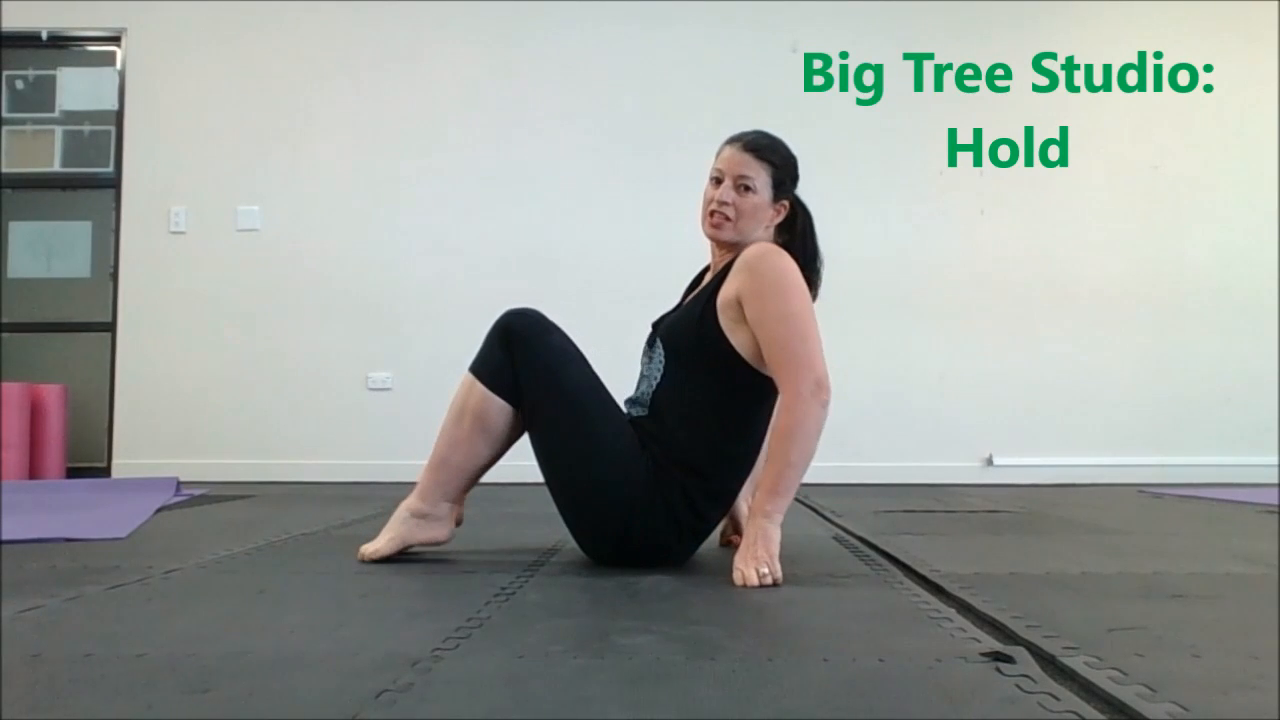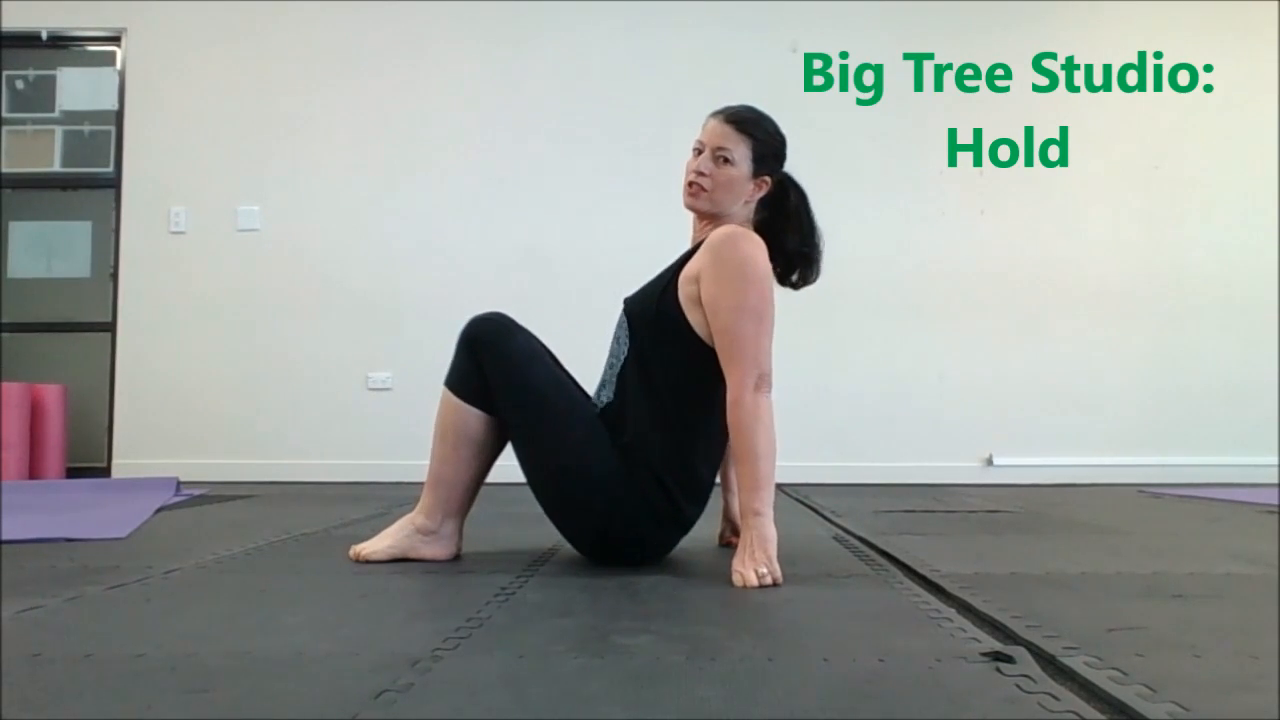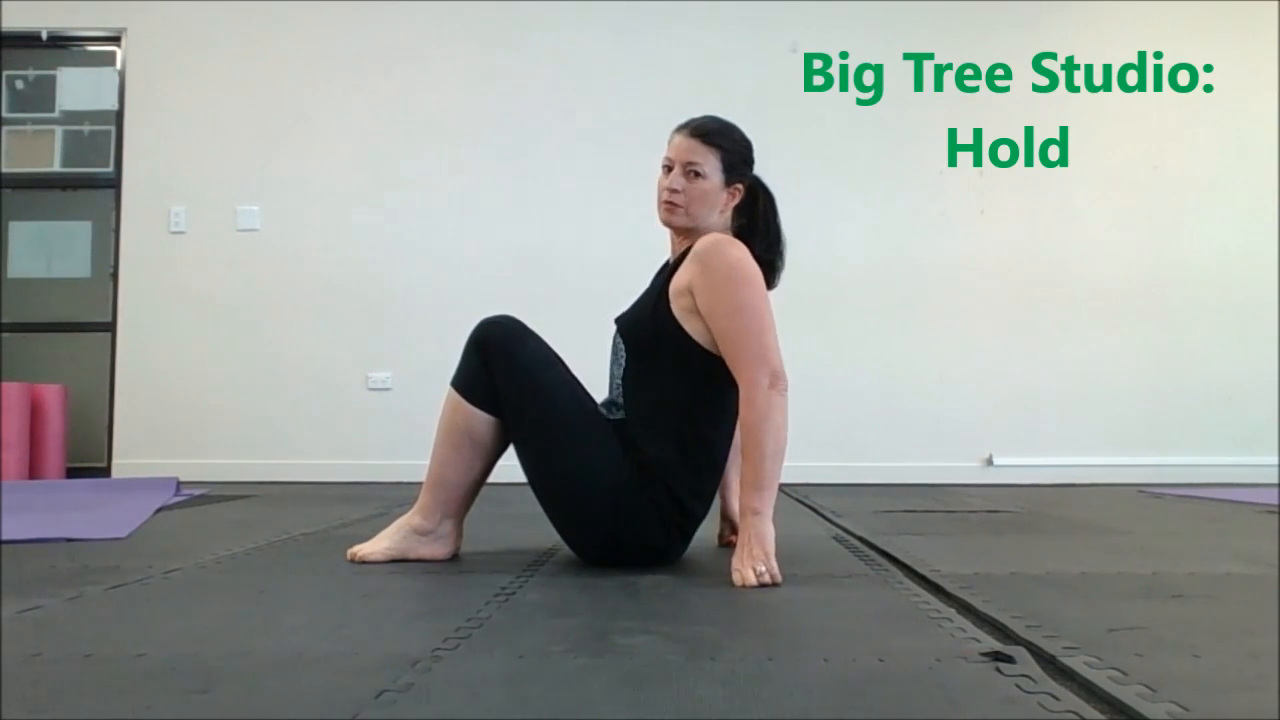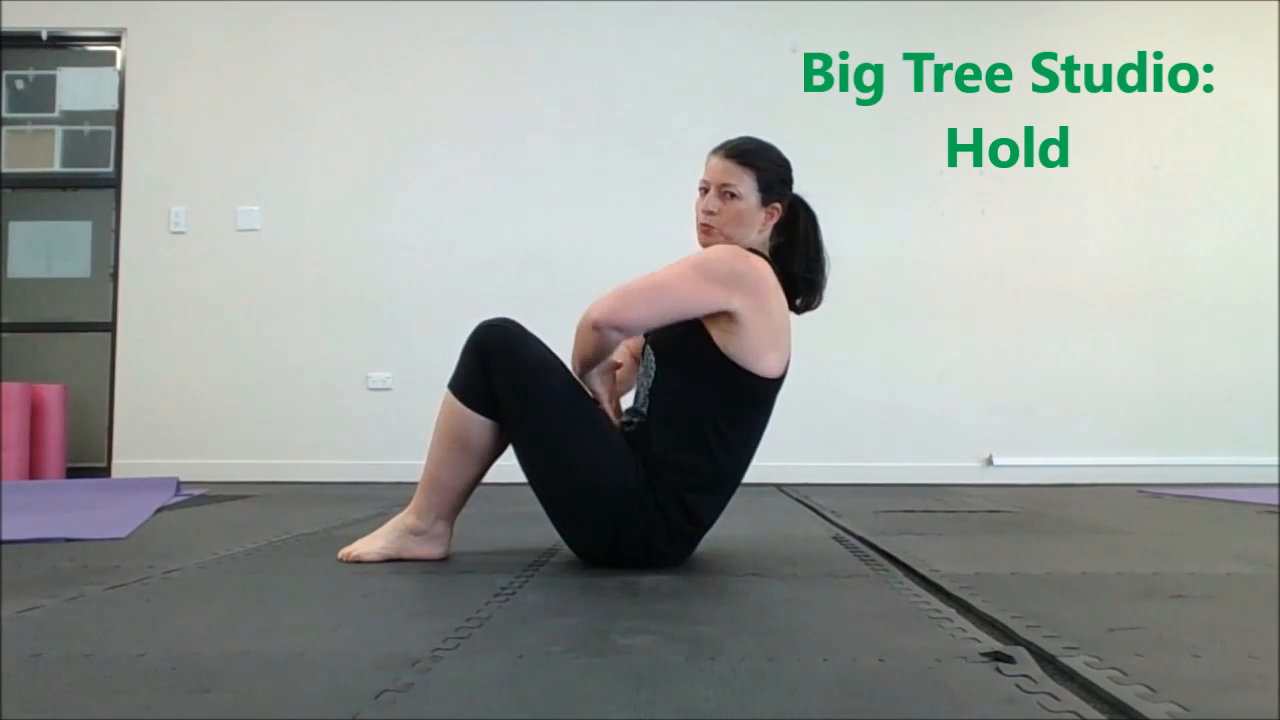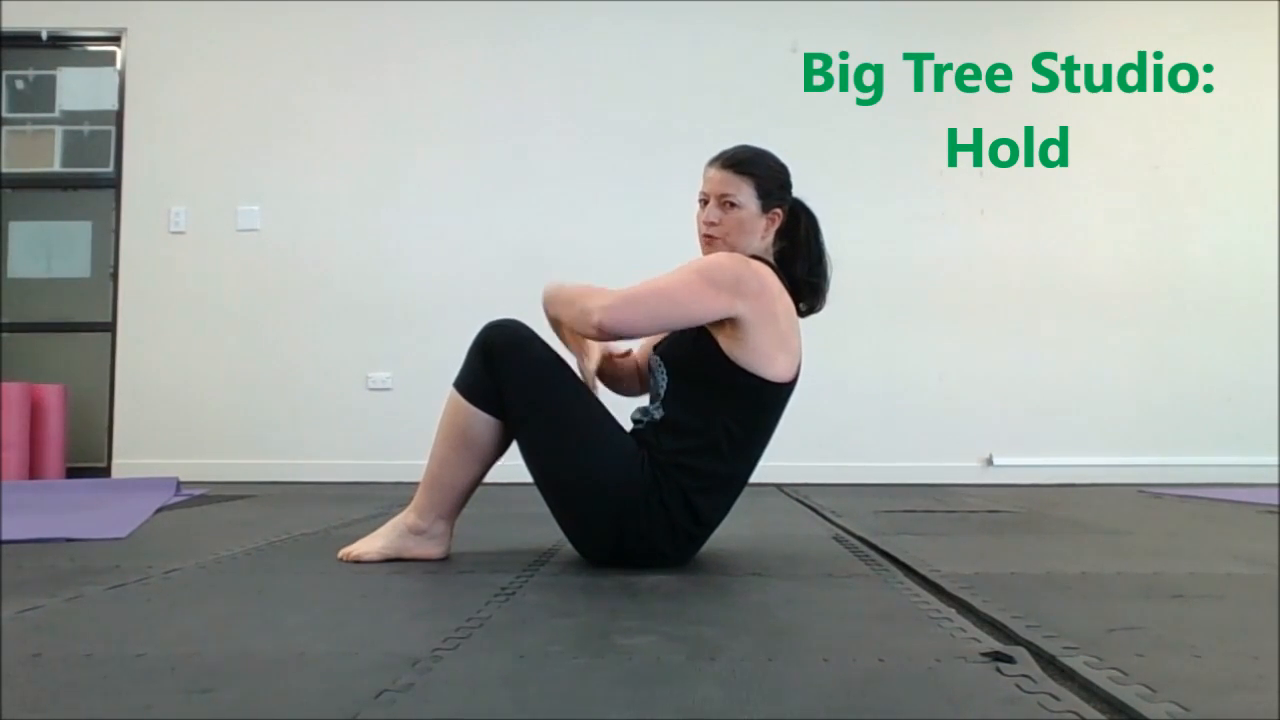
dt=1s
person 1, frame 1
left shoulder: (766, 268)
right shoulder: (716, 277)
left elbow: (809, 392)
right elbow: (740, 396)
left wrist: (765, 522)
right wrist: (737, 503)
left hip: (646, 516)
right hip: (645, 509)
left knee: (522, 336)
right knee: (530, 355)
left ankle: (429, 509)
right ankle: (436, 501)
person 1, frame 2
left shoulder: (735, 250)
right shoulder: (711, 254)
left elbow: (750, 388)
right elbow: (721, 395)
left wrist: (759, 526)
right wrist: (733, 510)
left hip: (628, 509)
right hip: (631, 503)
left knee: (490, 341)
right knee: (495, 341)
left ankle: (434, 528)
right ankle: (438, 522)
person 1, frame 3
left shoulder: (719, 257)
right shoulder: (687, 265)
left elbow: (766, 384)
right elbow: (720, 394)
left wrist: (757, 522)
right wrist: (732, 507)
left hip: (635, 515)
right hip: (639, 506)
left knee: (498, 344)
right knee: (503, 352)
left ankle: (430, 527)
right ankle: (437, 522)
person 1, frame 4
left shoulder: (737, 270)
right shoulder: (726, 285)
left elbow: (605, 317)
right elbow: (635, 354)
left wrist: (585, 368)
right wrist: (598, 375)
left hip: (643, 517)
right hip: (650, 508)
left knee: (497, 346)
right knee: (508, 362)
left ankle: (424, 526)
right ankle: (428, 522)
person 1, frame 5
left shoulder: (742, 279)
right shoulder: (724, 298)
left elbow: (606, 315)
right elbow: (634, 376)
left wrist: (558, 298)
right wrist: (587, 343)
left hip: (647, 516)
right hip: (653, 509)
left knee: (504, 347)
right knee: (512, 356)
left ankle: (424, 527)
right ankle: (429, 521)
